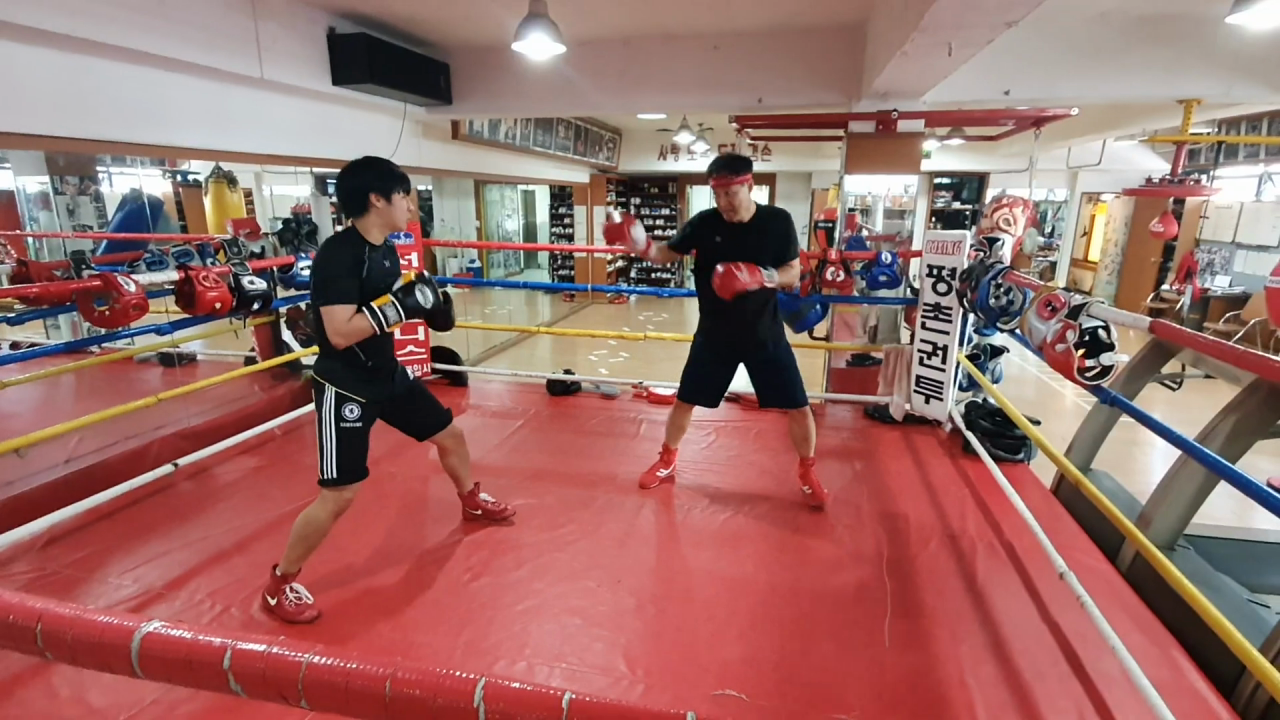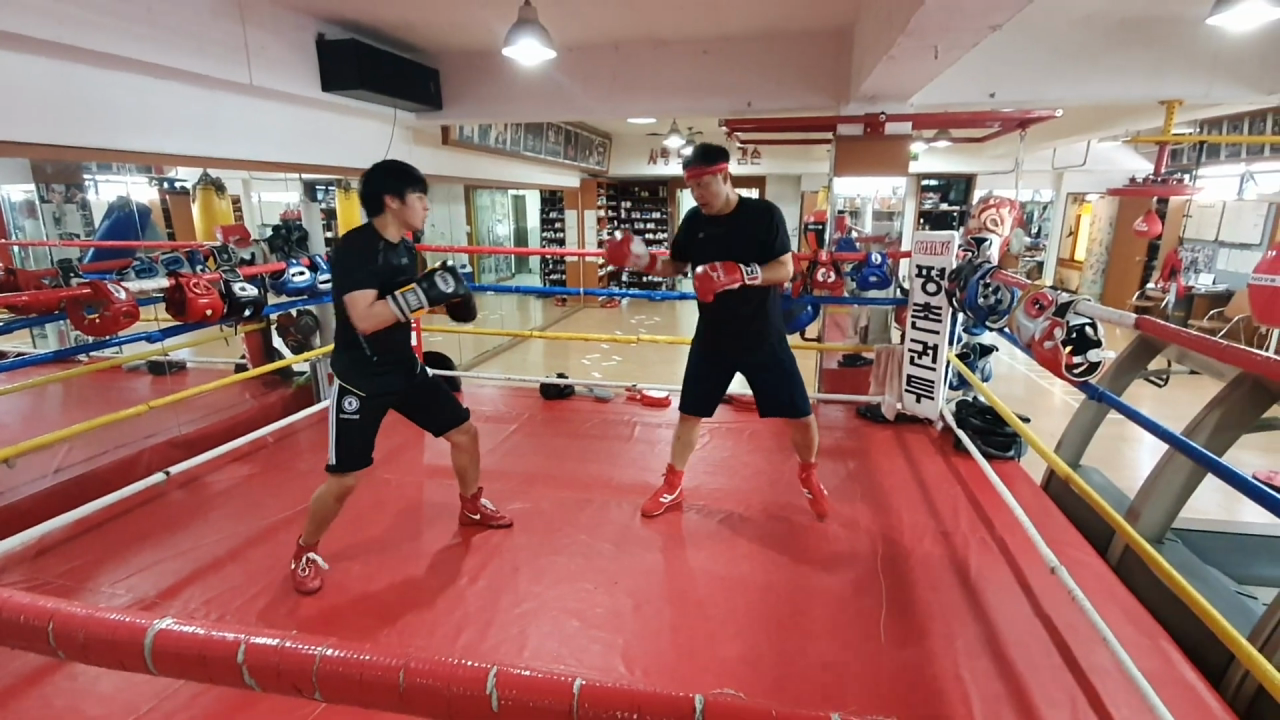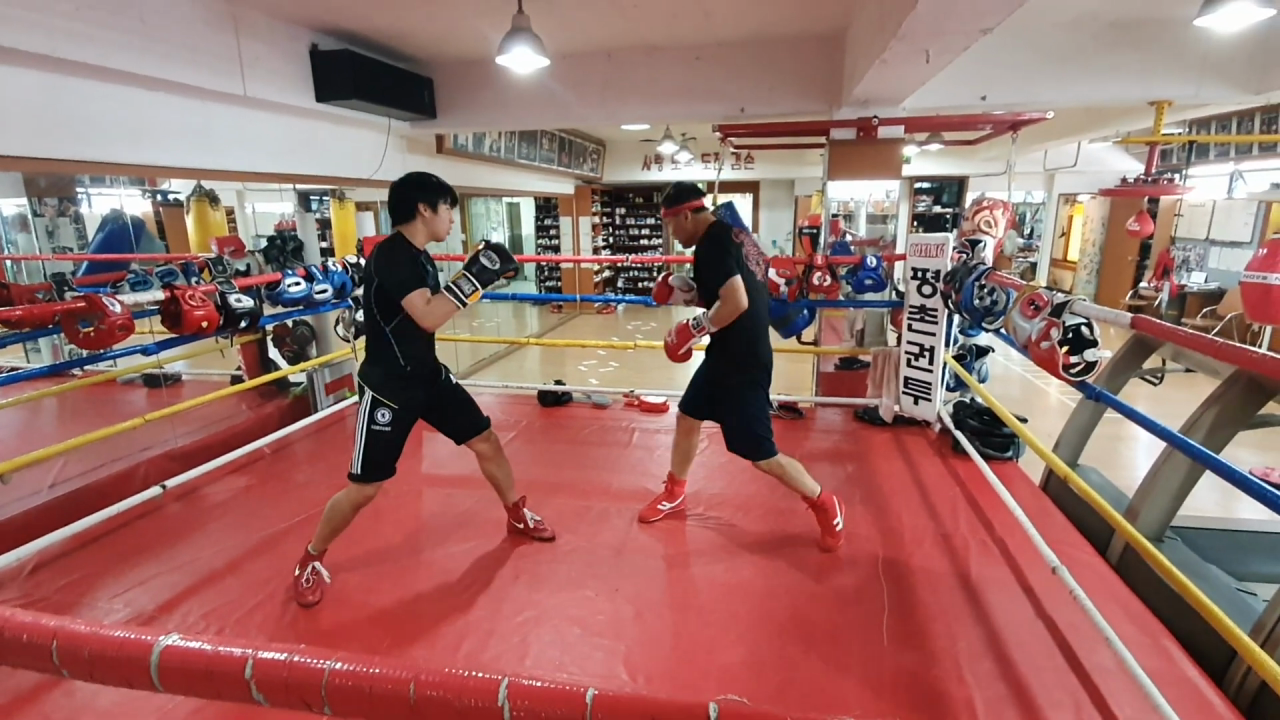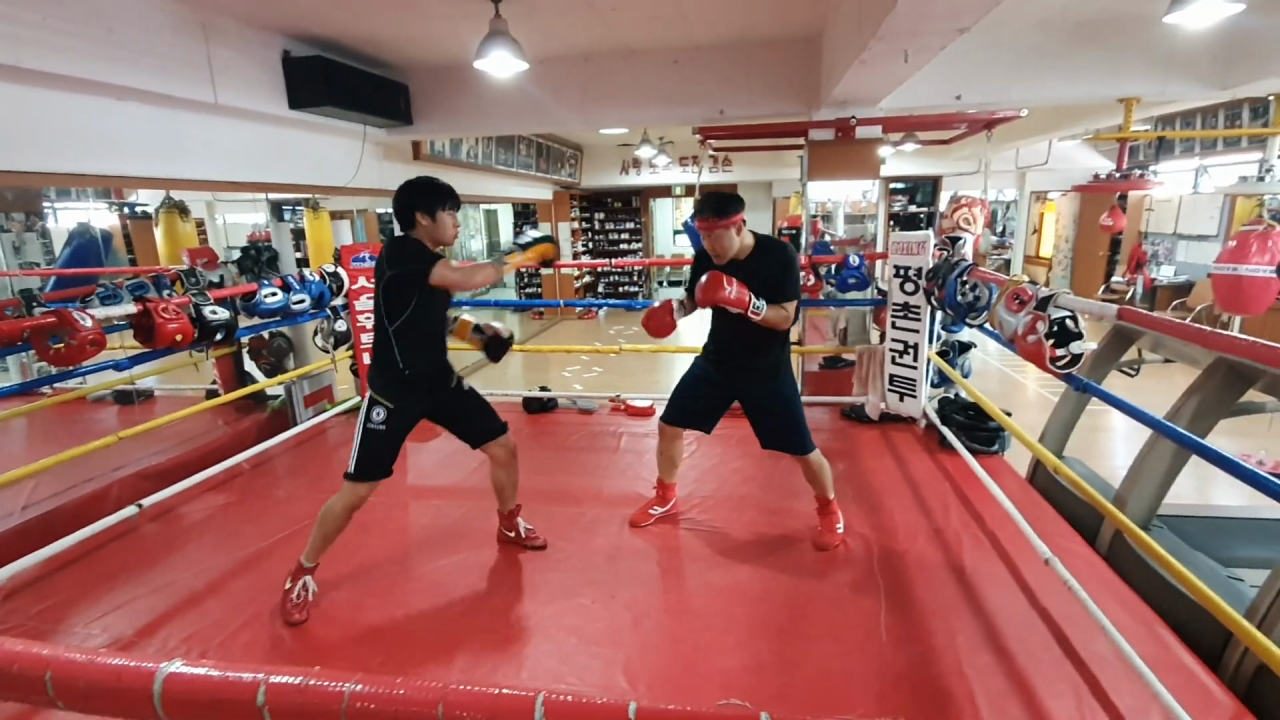
dt=0.7s
person 1, frame 1
left shoulder: (384, 249)
right shoulder: (338, 254)
right elbow: (339, 332)
left wrist: (424, 299)
right wrist: (403, 303)
left hip: (387, 375)
right hip: (345, 387)
left knee: (450, 434)
right knee: (338, 494)
left ankle: (472, 502)
right ankle: (280, 584)
person 1, frame 2
left shoulder: (404, 247)
right shoulder: (353, 248)
right elbow: (365, 319)
left wrist: (443, 293)
right wrist: (427, 292)
left hip: (404, 367)
right hip: (359, 378)
left knee: (465, 432)
right knee: (344, 481)
left ankle: (471, 506)
right ankle: (305, 551)
person 1, frame 3
left shoulder: (419, 256)
right shoulder: (391, 255)
right elbow: (430, 318)
left wrist: (477, 278)
right wrist: (475, 275)
left hip: (428, 375)
right hip: (387, 387)
left knee: (487, 441)
right knee: (364, 488)
left ankle: (517, 516)
right ankle: (311, 560)
person 1, frame 4
left shoulder: (426, 259)
right shoulder: (401, 252)
right elbow: (466, 280)
left wrist: (473, 329)
right wrist: (521, 255)
left hip: (437, 378)
right hip: (394, 389)
left knee: (503, 446)
right knee: (356, 491)
left ankle: (509, 524)
right ankle: (303, 573)
person 2, frame 1
left shoulder: (778, 222)
right shoulder: (705, 223)
left elbow: (792, 272)
right elbow: (666, 255)
left wrist: (756, 278)
right wrist: (638, 242)
left hip: (764, 332)
right hip: (715, 333)
left knee: (797, 407)
right knee: (684, 402)
left ankle: (807, 474)
right ankle: (667, 461)
person 2, frame 2
left shoulder: (765, 214)
right shoulder: (696, 219)
left elbow: (785, 270)
right elbow: (674, 265)
left wrist: (739, 274)
right wrist: (642, 258)
left hip: (763, 337)
right hip: (712, 336)
left knee: (801, 416)
right knee: (689, 413)
left ankle: (808, 476)
right ankle: (673, 485)
person 2, frame 3
left shoulder: (715, 239)
right shoulder: (723, 237)
left elbow: (736, 303)
left wrist: (694, 328)
right wrist: (686, 290)
left hip: (743, 360)
right hip: (726, 354)
left knee: (760, 454)
right knee: (687, 419)
left ankle: (825, 506)
right ankle: (674, 493)
person 2, frame 4
left shoulder: (780, 256)
right shoulder: (706, 257)
left elbow: (785, 319)
right elbow: (694, 300)
left wrist: (744, 301)
right wrist: (674, 309)
left hip: (768, 367)
right hip: (716, 360)
left knee: (803, 450)
right knee: (669, 426)
left ankle: (829, 511)
right ankle: (665, 497)
